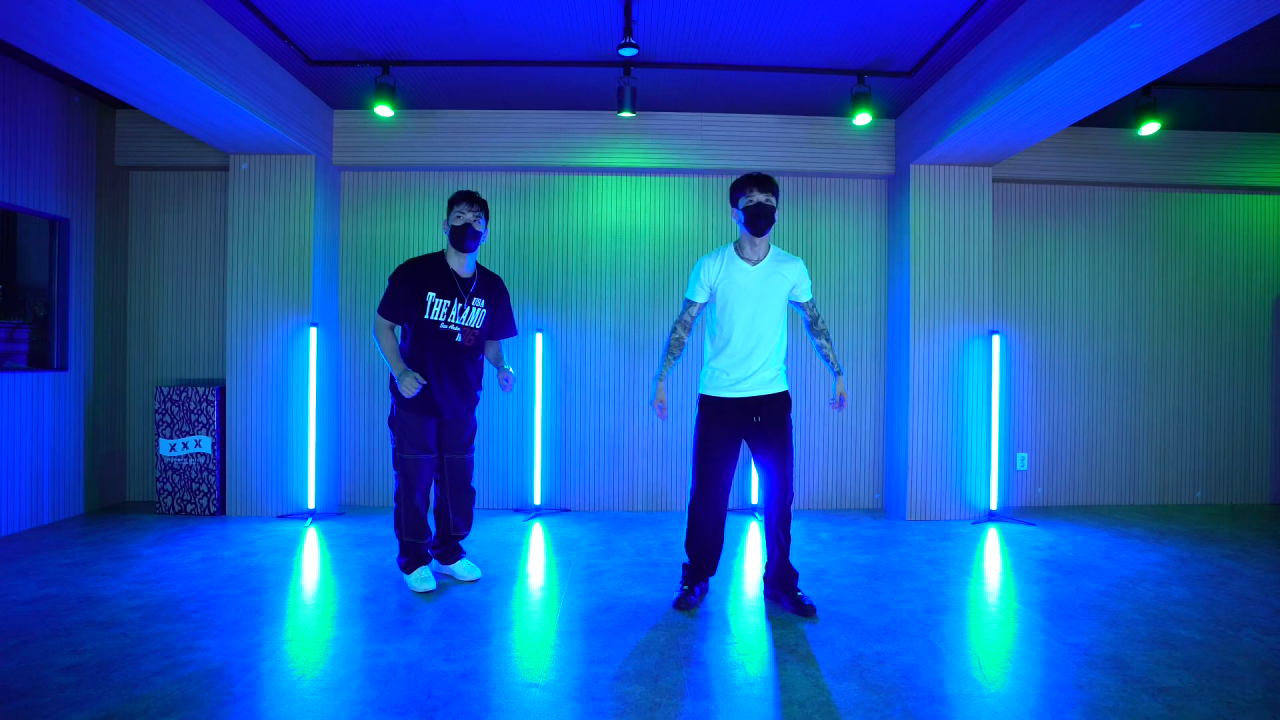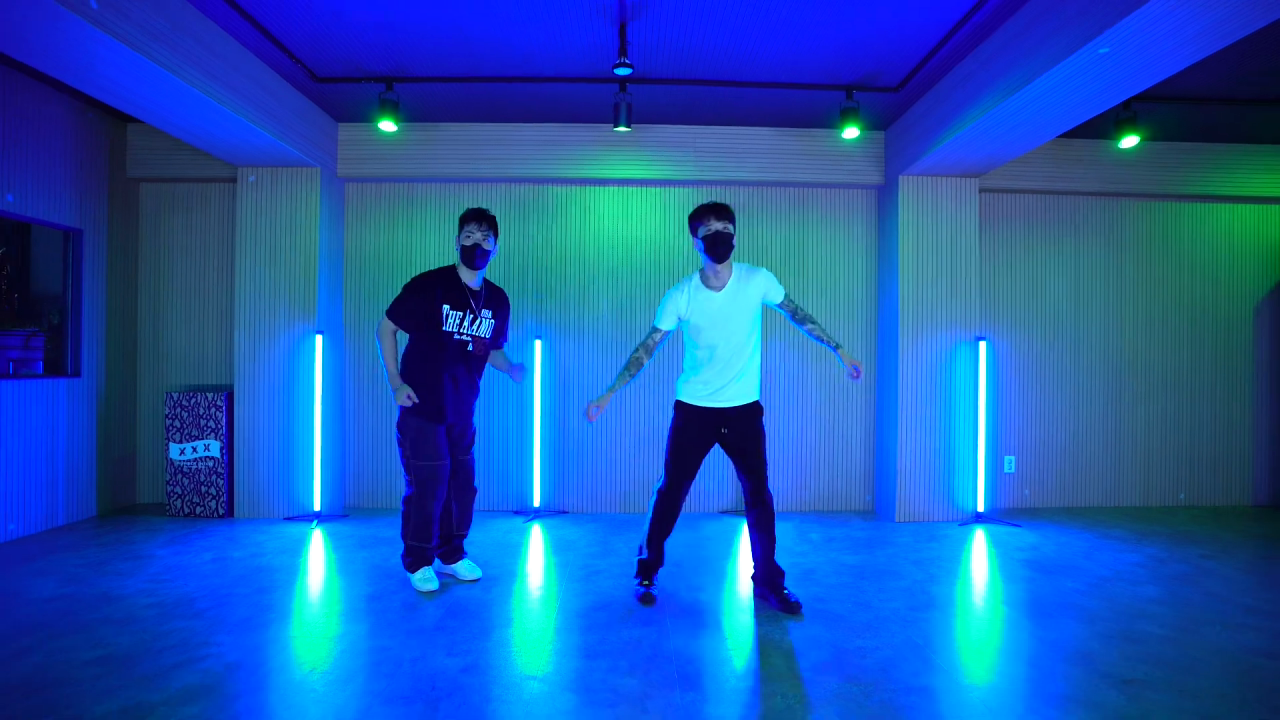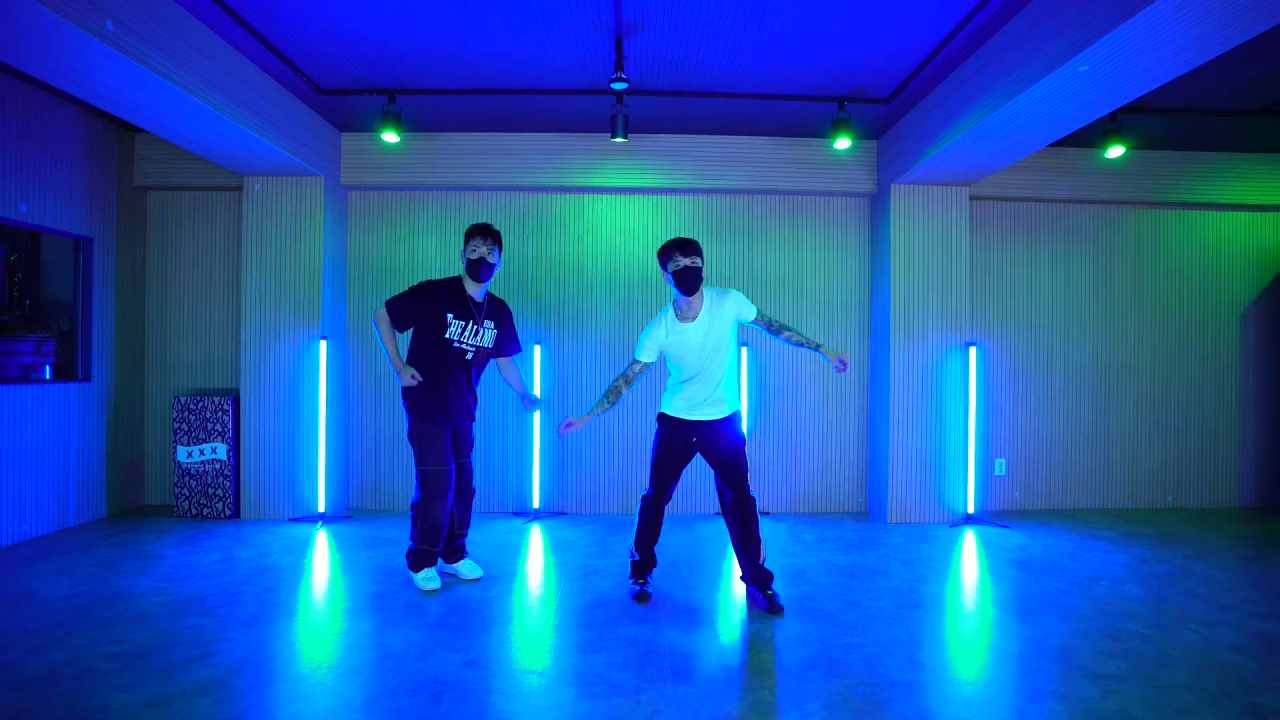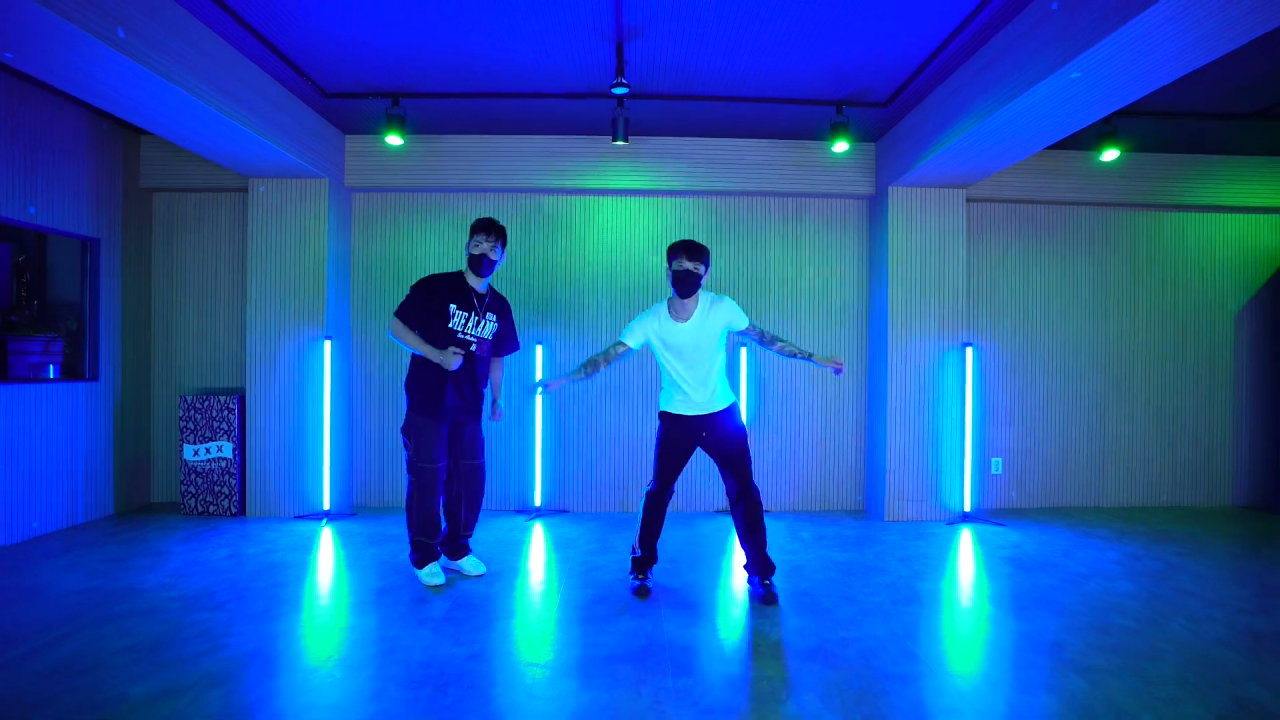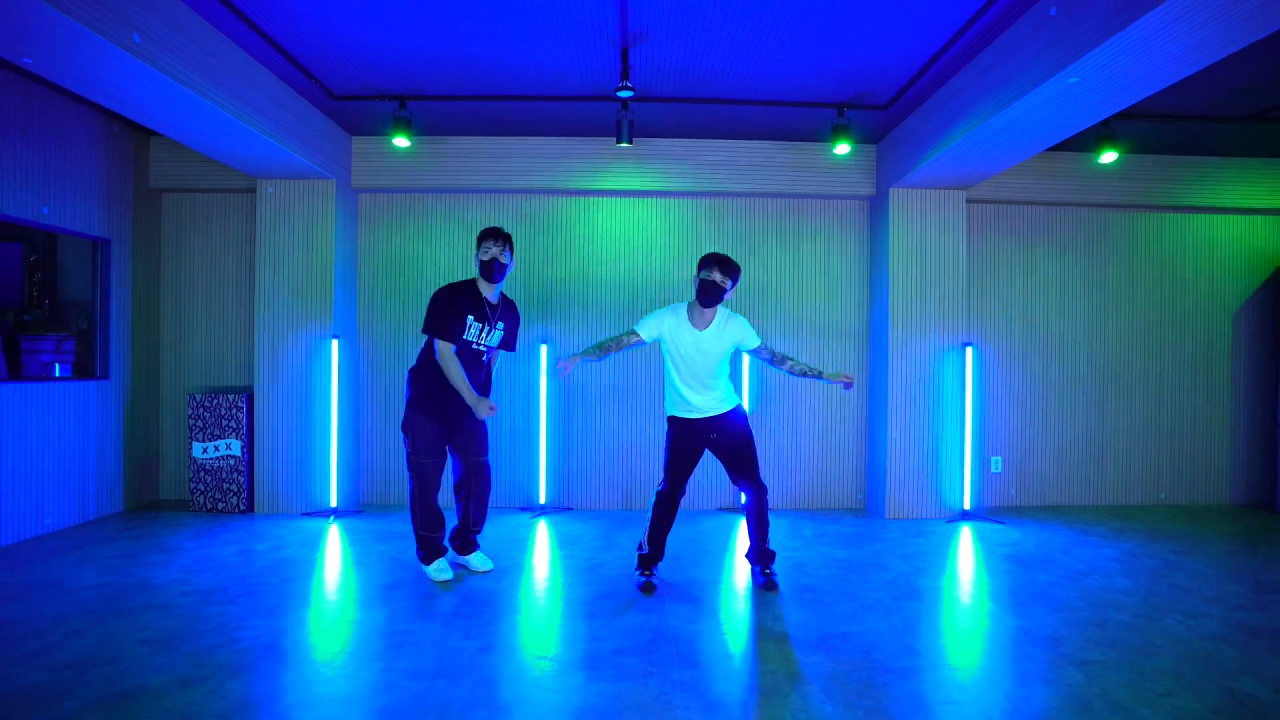
dt=0.2s
person 1, frame 1
left shoulder: (792, 268)
right shoulder: (711, 266)
left elbow: (814, 321)
right elbow: (683, 324)
left wrist: (838, 373)
right wrist: (661, 379)
left hip: (772, 399)
right hip: (719, 400)
left knee: (780, 492)
right knee: (707, 491)
left ankle: (780, 581)
right ankle: (695, 578)
person 1, frame 2
left shoulder: (757, 280)
right shoulder: (680, 296)
left elbow: (798, 314)
right elbow: (648, 346)
left wrist: (838, 348)
right wrist: (610, 393)
left hip: (744, 409)
right hip: (693, 409)
left knee: (758, 496)
right knee: (672, 490)
left ankle: (768, 581)
right ankle: (647, 570)
person 1, frame 3
left shoulder: (730, 302)
right shoulder: (660, 327)
left elbow: (772, 326)
right elbow: (628, 376)
left wrist: (821, 350)
right wrist: (587, 415)
left hip: (723, 420)
right hip: (676, 421)
left knee: (739, 501)
right knee: (656, 496)
left ankle: (757, 581)
right ankle: (640, 571)
person 1, frame 4
left shoulder: (722, 309)
right shoulder: (651, 321)
left elbow: (763, 339)
right elbow: (609, 354)
left wrist: (813, 358)
right wrist: (564, 379)
left hip: (721, 415)
right hip: (677, 417)
left knee: (745, 490)
right knee: (659, 491)
left ankle: (759, 571)
right ankle: (641, 567)
person 1, frame 5
left shoulder: (736, 326)
right shoulder: (667, 319)
left elbow: (774, 357)
right elbow: (621, 342)
left wrist: (825, 377)
right wrist: (578, 358)
left hip: (728, 416)
right hip: (684, 420)
left knee: (753, 487)
right knee: (670, 490)
left ankle: (761, 560)
right ankle: (647, 563)
person 2, frame 1
left shoulder: (493, 287)
right shoulder: (414, 273)
right elbow: (384, 325)
left wrist: (502, 369)
right wrist: (401, 373)
left hip: (461, 401)
right hip: (416, 398)
left knee: (458, 480)
right knee: (414, 479)
left ankle: (449, 552)
right ankle: (414, 560)
person 2, frame 2
left shoulder: (497, 300)
right shoulder: (427, 287)
right elbow: (387, 328)
left wrist: (513, 368)
right wrist: (396, 381)
left hip: (460, 406)
right hip: (421, 405)
left knee: (461, 481)
right knee: (428, 482)
left ankle: (450, 553)
right ankle: (418, 560)
person 2, frame 3
left shoulder: (499, 311)
right shoulder: (432, 294)
left elbow: (504, 359)
right elbow: (384, 316)
left wrist: (525, 395)
right wrist: (399, 365)
left hip: (462, 409)
right hip: (427, 407)
left knee: (461, 483)
right knee: (436, 485)
left ankle: (453, 553)
right ankle: (421, 560)
person 2, frame 4
left shoulder: (500, 307)
right shoulder: (434, 287)
right elbow: (398, 327)
left wrist: (496, 401)
right wrist: (437, 356)
left hip: (466, 407)
right hip: (427, 403)
left knee: (470, 479)
right knee: (427, 481)
left ankle: (456, 549)
right ankle: (424, 556)
person 2, frame 5
left shoulder: (508, 311)
right shoulder: (450, 297)
right elbow: (444, 353)
left wrist: (484, 395)
right wrist: (474, 400)
left hip: (469, 406)
right hip: (428, 403)
left knee: (477, 477)
right knee: (427, 479)
left ankle: (465, 545)
right ankle: (432, 553)
